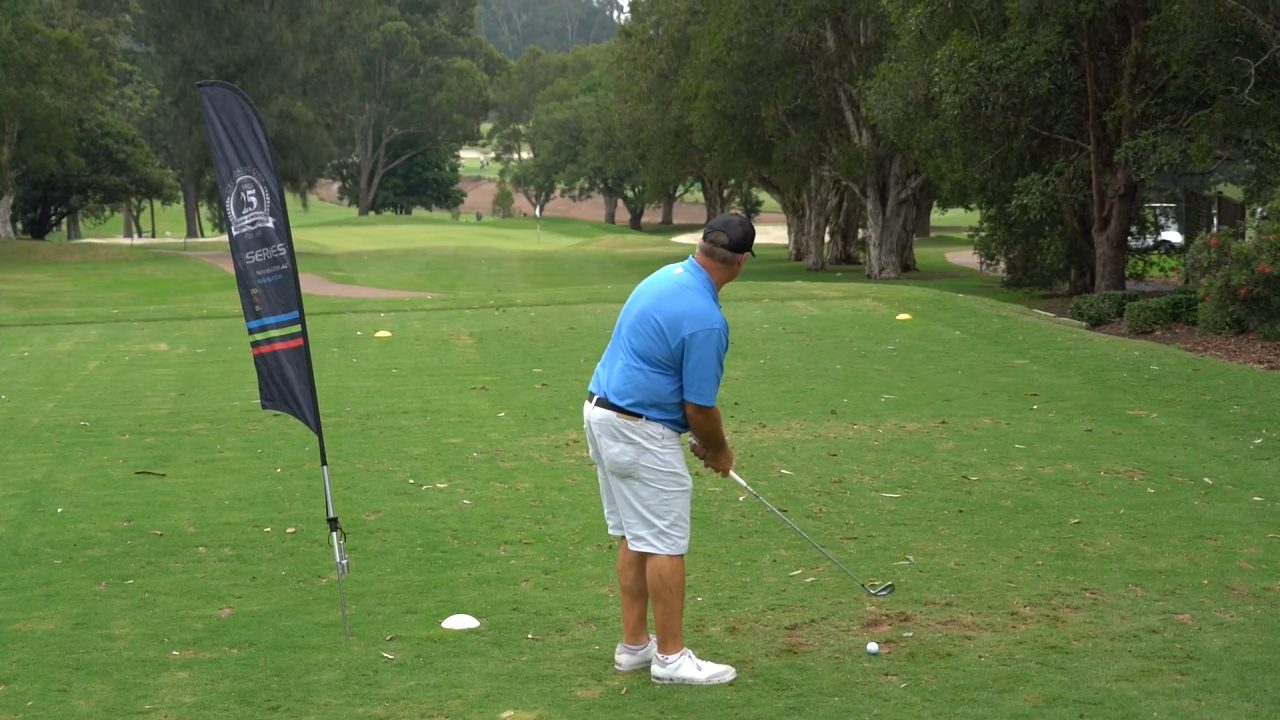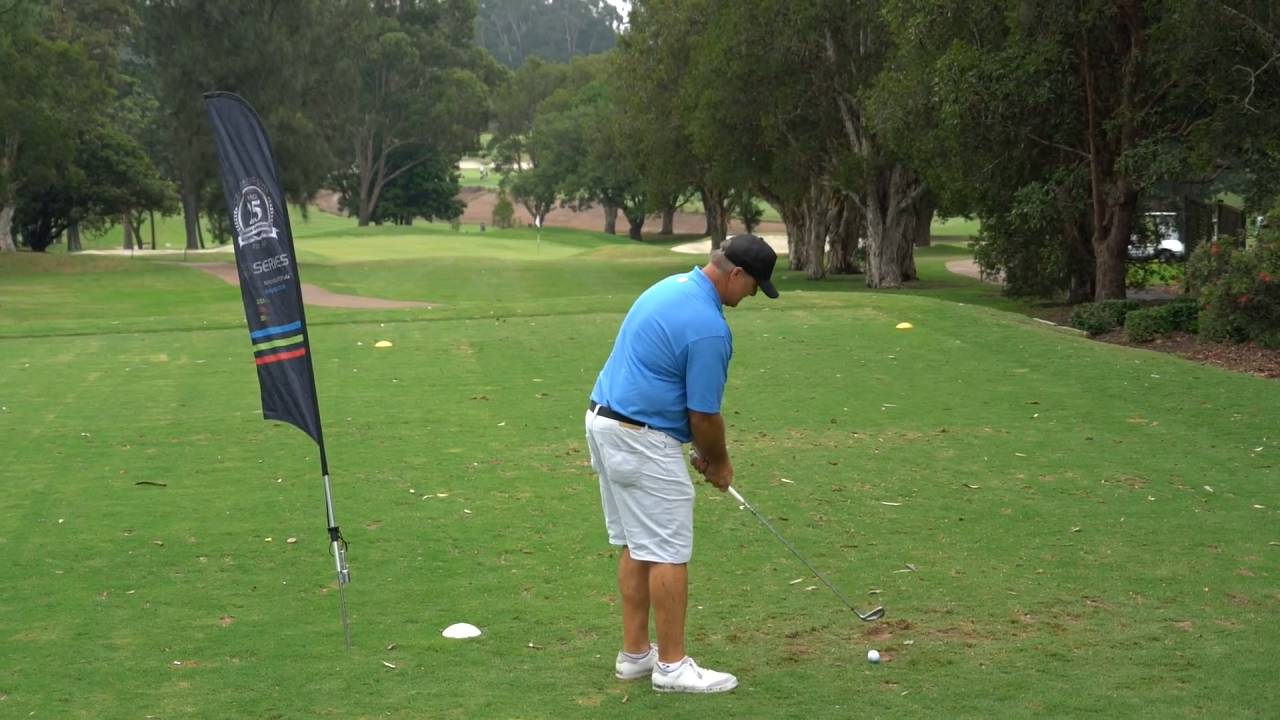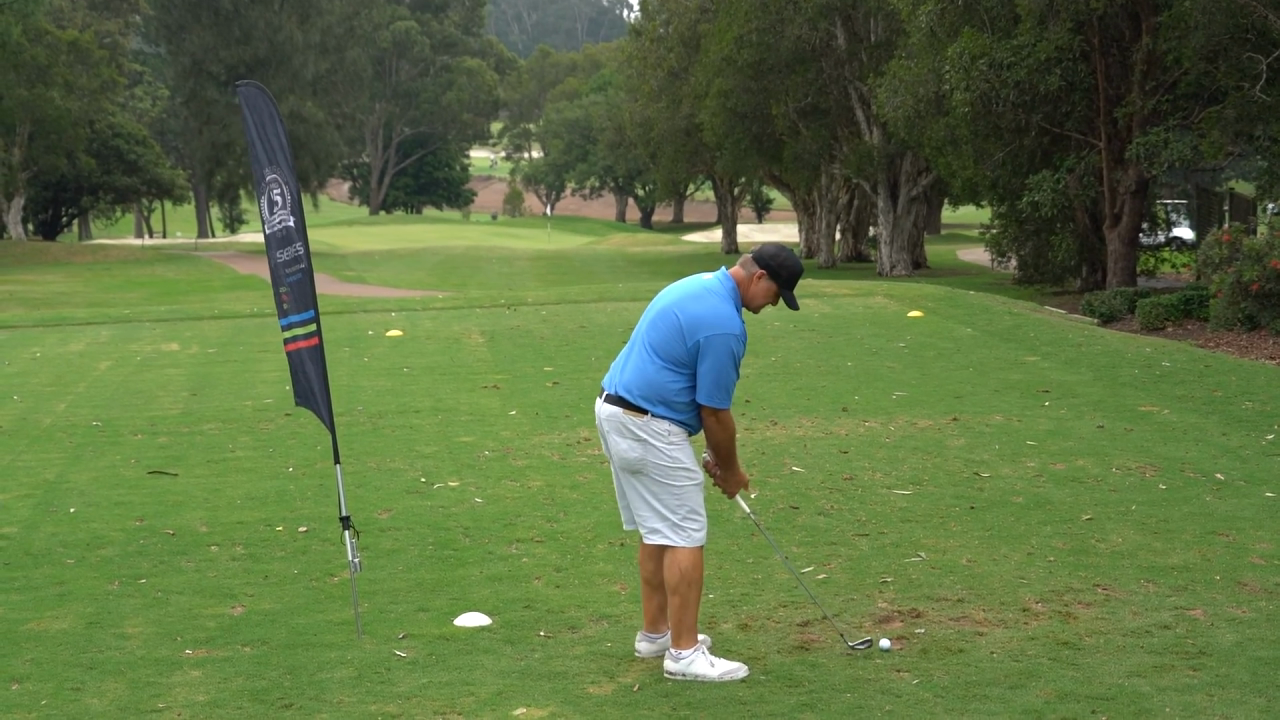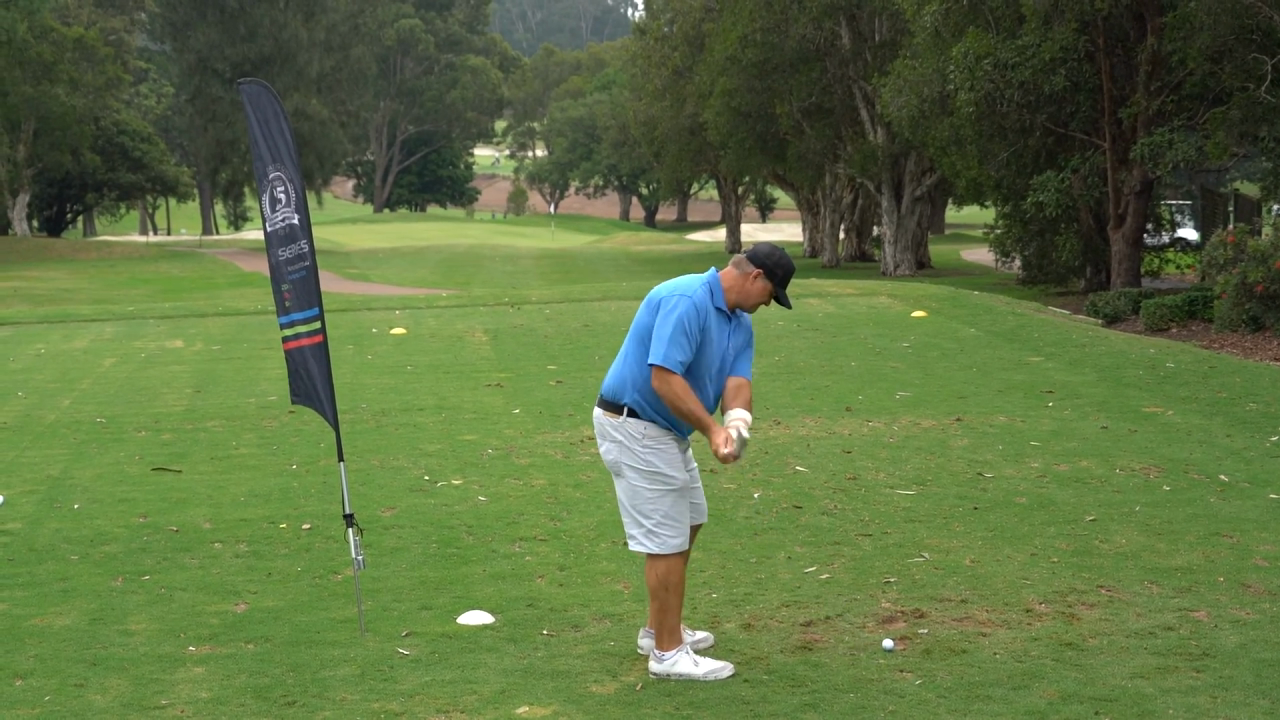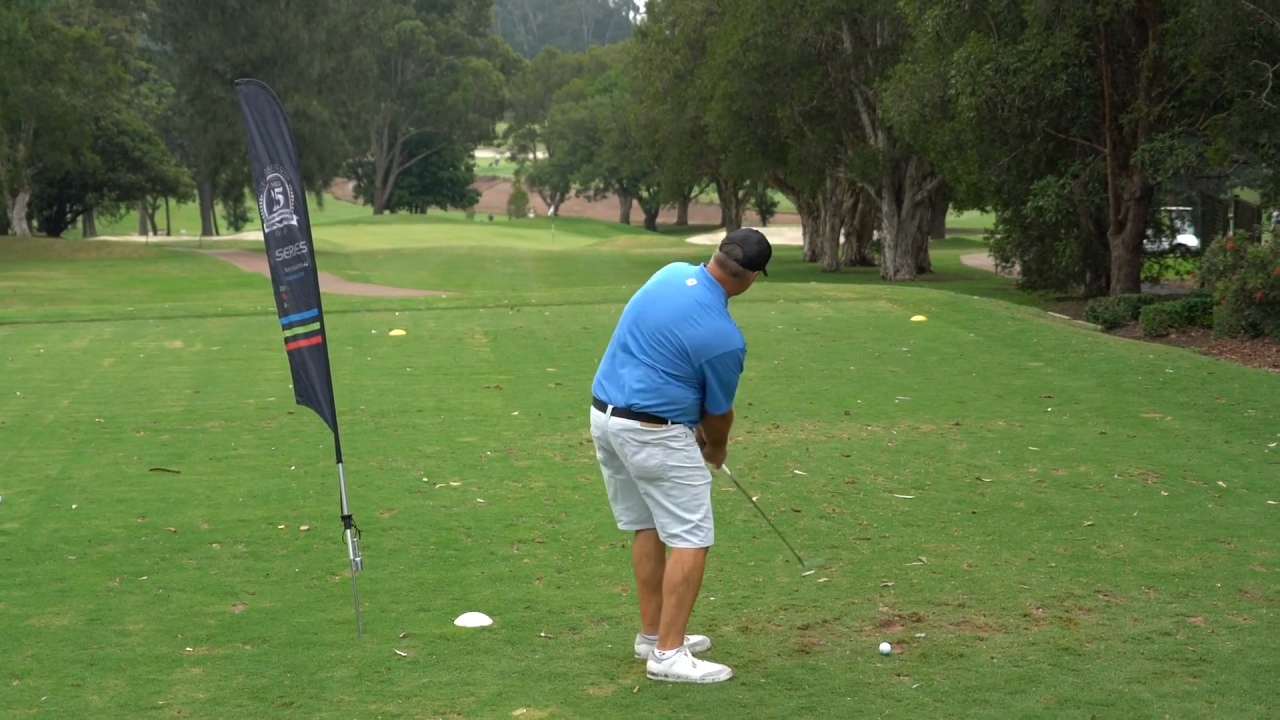
dt=0.7s
person 1, frame 1
left shoulder: (668, 276)
right shoulder: (705, 318)
right elbow: (699, 407)
left wrist: (704, 440)
right wrist: (719, 450)
left hip: (605, 414)
right hip: (640, 430)
left knee: (634, 537)
right knee: (665, 543)
left ankle: (634, 644)
right ankle: (671, 656)
person 1, frame 2
left shoulder: (676, 286)
right shoulder: (708, 326)
right elbow: (703, 415)
left wrist: (702, 451)
right wrist: (719, 462)
left hip: (607, 421)
right hip: (642, 437)
left knee: (637, 545)
right knee: (667, 551)
left ankle: (636, 652)
right ankle: (672, 664)
person 1, frame 3
left shoulder: (702, 286)
right shoulder: (723, 323)
right elbow: (715, 413)
left wrist: (718, 456)
right wrist: (731, 470)
left hip: (619, 412)
right hip: (648, 425)
left knee: (656, 531)
right knee: (684, 535)
left ankle: (656, 632)
right ankle: (684, 652)
person 1, frame 4
left shoulder: (738, 323)
right shoulder: (686, 299)
left elbow: (737, 382)
right elbow: (663, 379)
left wrist: (735, 426)
right wrist: (710, 428)
left hip: (659, 429)
right hip: (636, 428)
left knee: (685, 526)
right knee: (666, 541)
left ankle: (659, 629)
right ankle: (668, 652)
person 1, frame 5
left shoulder: (672, 275)
right shoulder: (725, 338)
right elbow: (717, 414)
right wrist: (715, 451)
left hip: (606, 416)
right hip: (654, 433)
left knee: (647, 529)
right knee: (689, 540)
left ankle: (653, 634)
right ankle: (668, 653)
